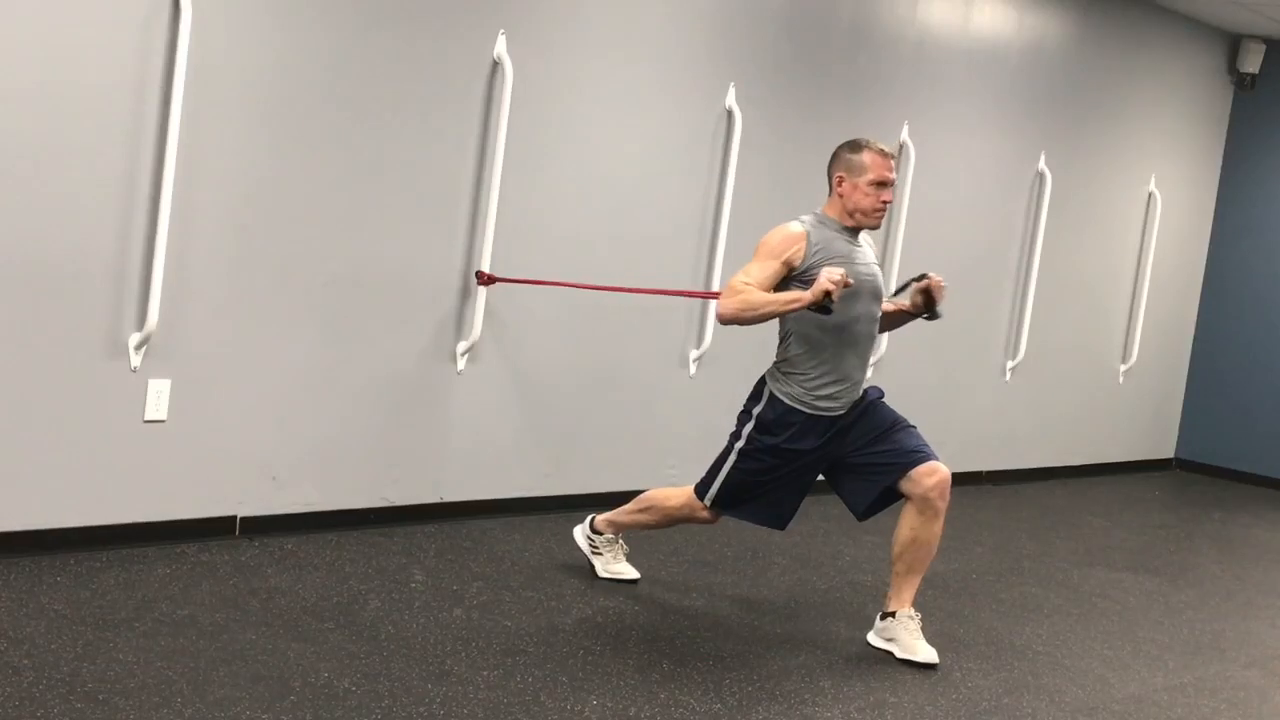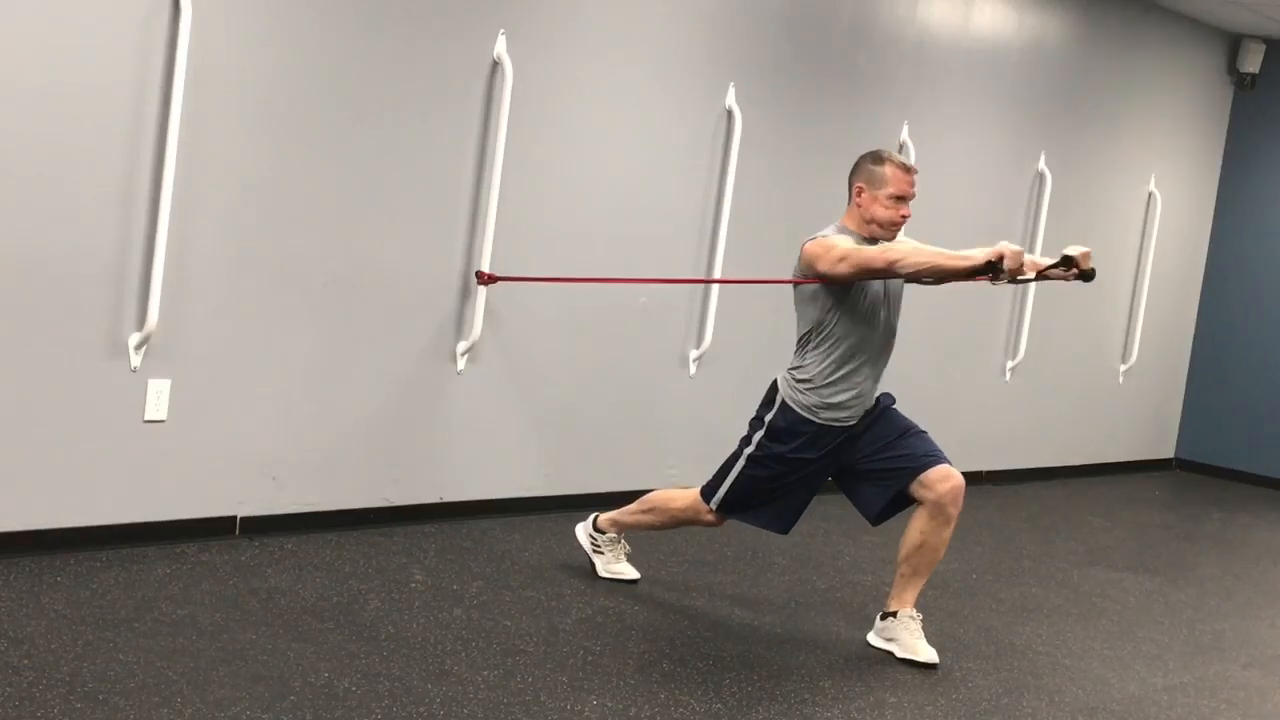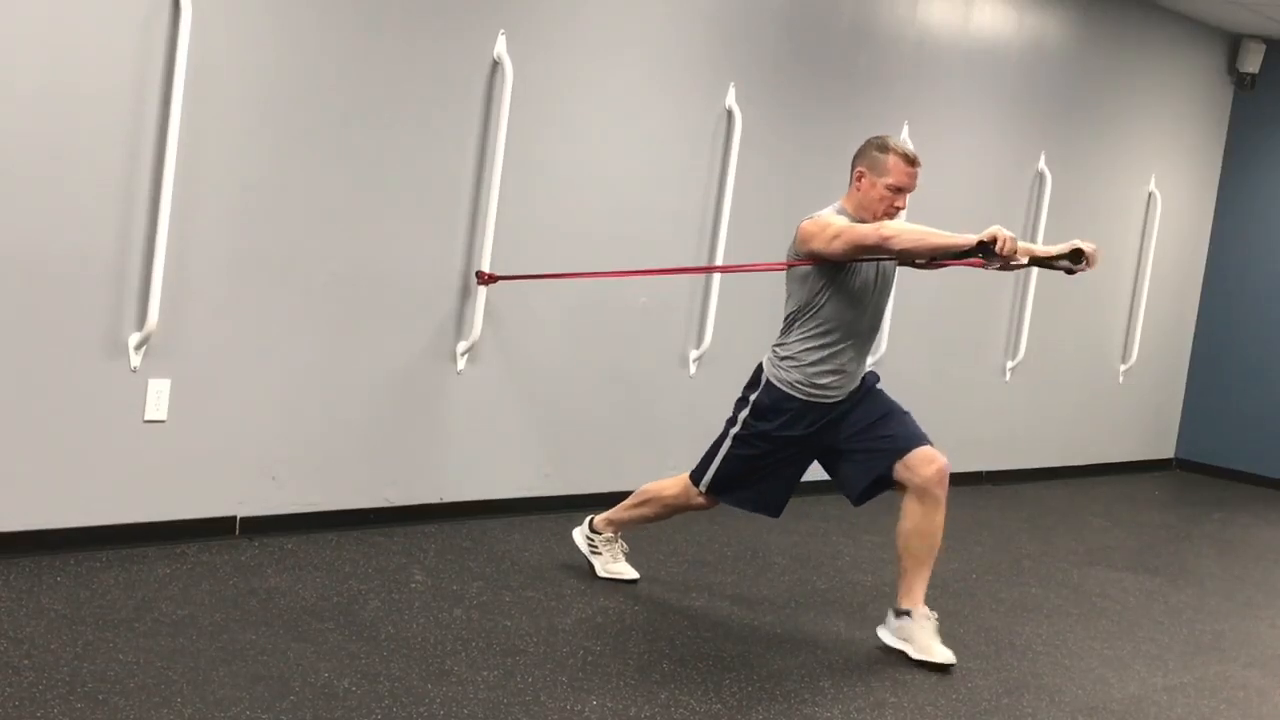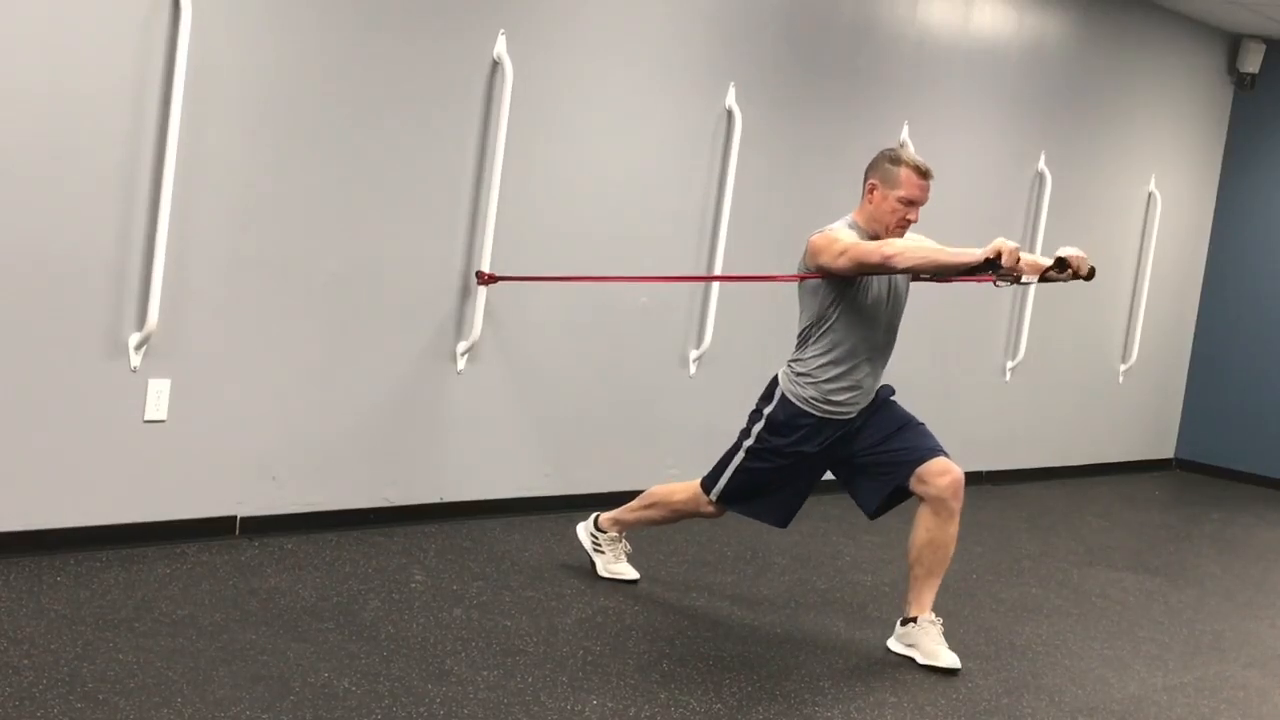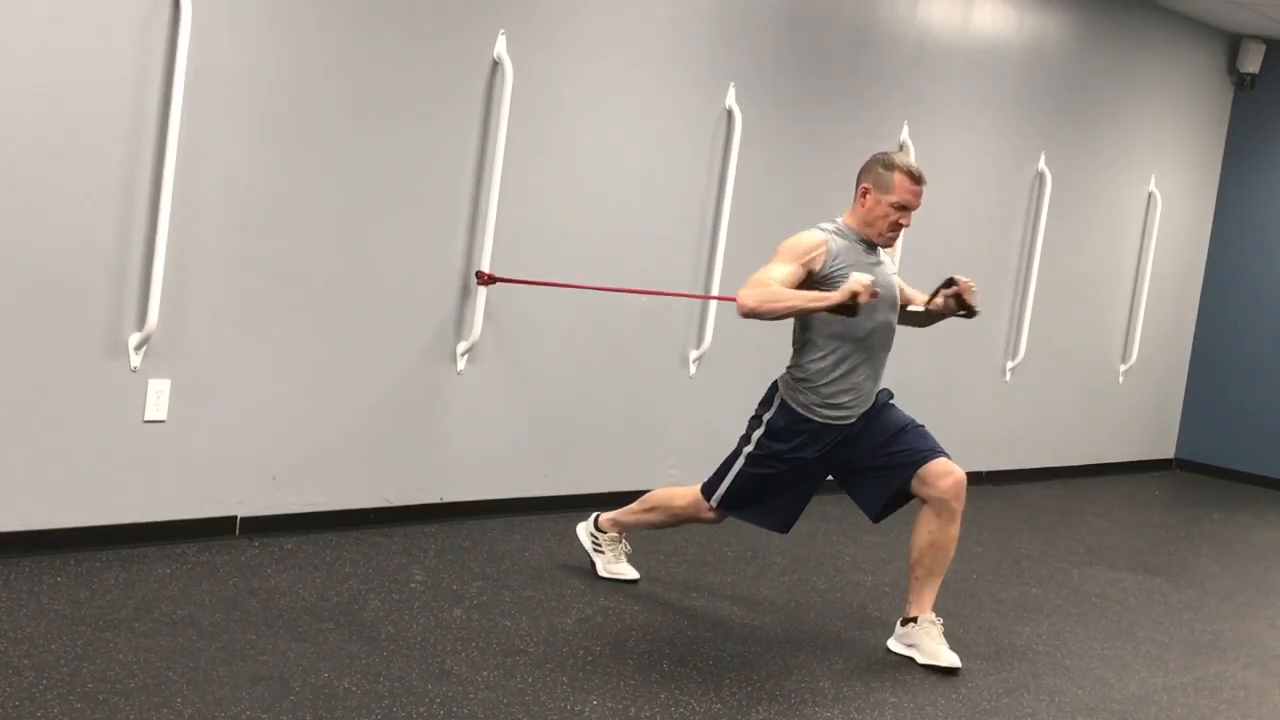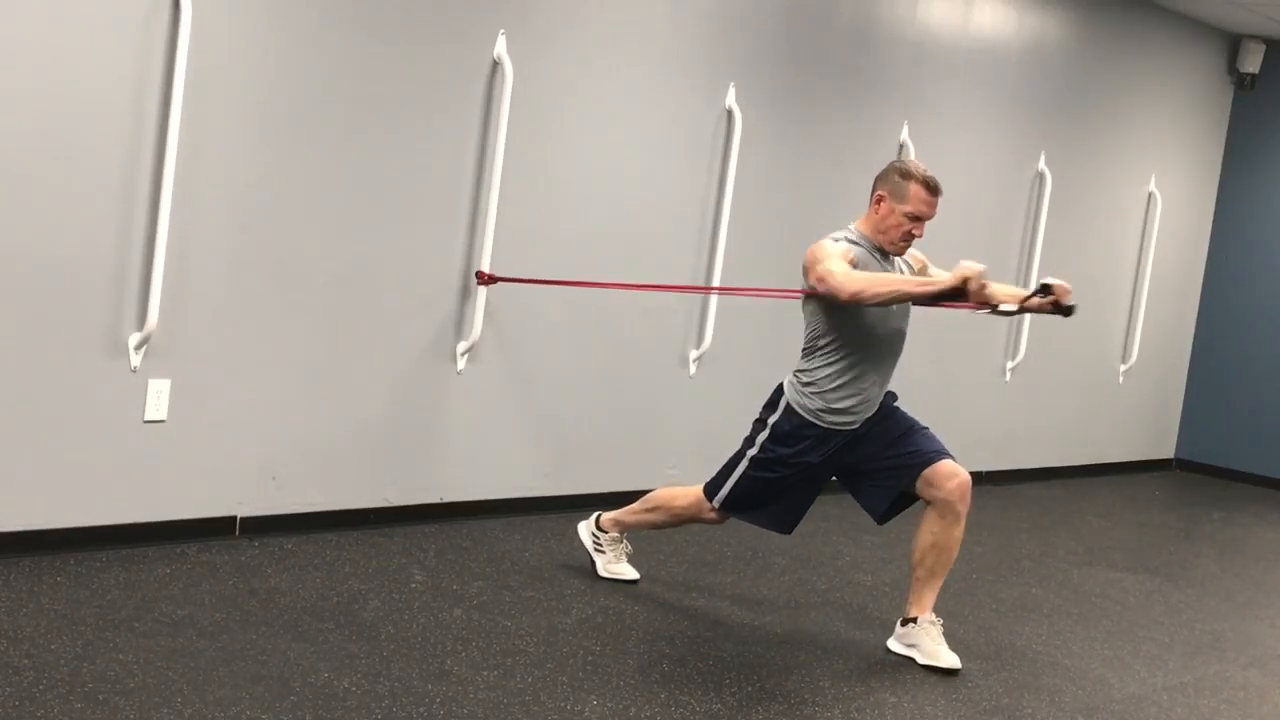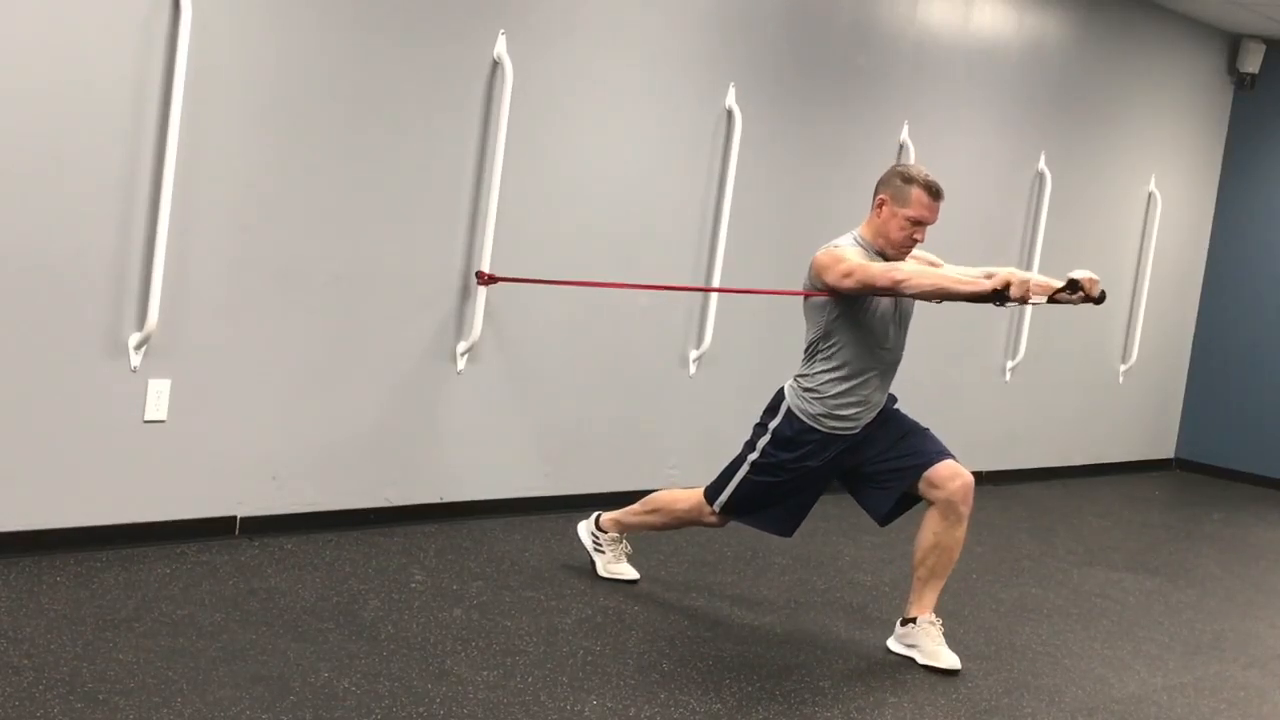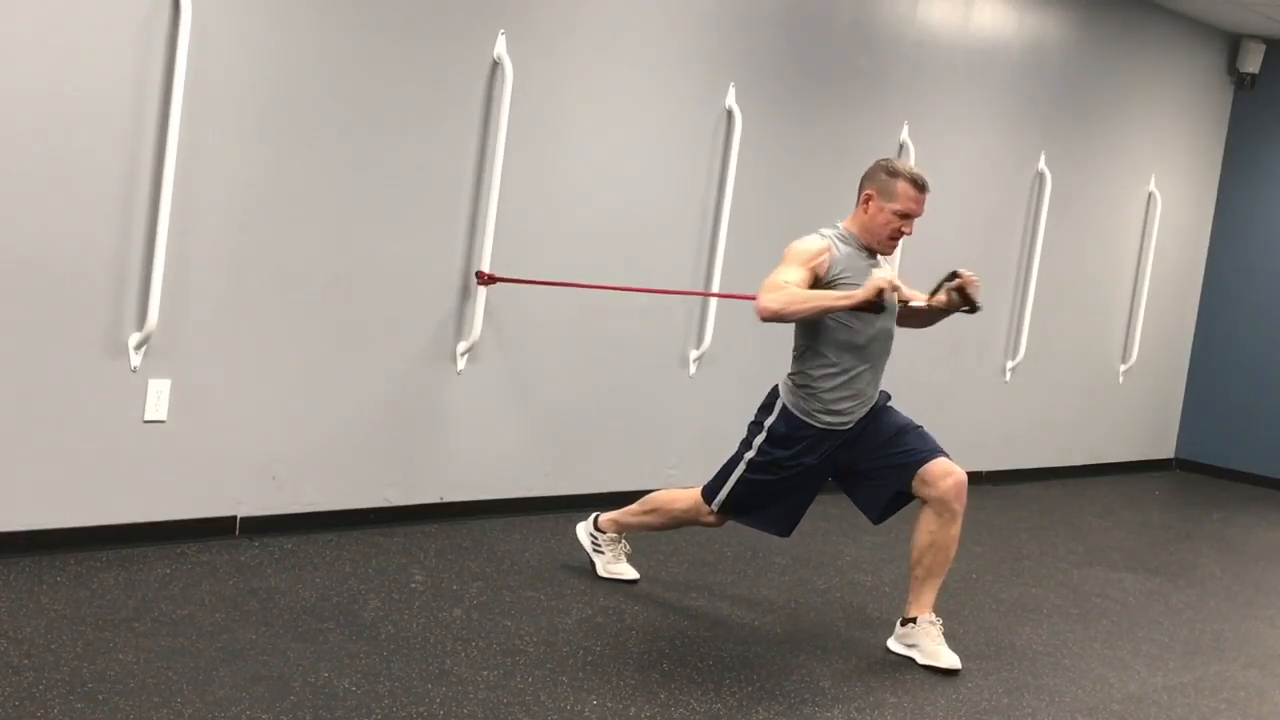
dt=0.5s
person 1, frame 1
left shoulder: (864, 244)
right shoulder: (794, 238)
right elbow: (729, 307)
left wrist: (911, 306)
right wrist: (807, 296)
left hip: (855, 409)
right hip: (789, 412)
left knee: (933, 483)
right knee: (706, 506)
left ankle: (897, 620)
right ankle: (600, 530)
person 1, frame 2
left shoulder: (895, 246)
right shoulder: (824, 248)
left elbow: (961, 261)
right elbow: (890, 263)
left wrist: (1045, 263)
right wrist: (986, 258)
left hip: (864, 416)
right hip: (800, 418)
left knee: (945, 489)
right knee: (710, 509)
left ankle: (895, 620)
right ankle: (603, 528)
person 1, frame 3
left shoulder: (889, 231)
right shoulder: (819, 229)
left elbow: (953, 249)
right elbow: (884, 240)
left wrist: (1049, 252)
right wrist: (976, 240)
left hip: (849, 395)
right hip: (785, 397)
left knee: (929, 473)
right knee: (701, 492)
left ankle: (909, 617)
right ankle: (601, 529)
person 1, frame 4
left shoulder: (906, 243)
right shoulder: (832, 242)
left elbow: (977, 264)
right elbow: (885, 258)
left wrist: (1048, 265)
right wrist: (981, 255)
left hip: (865, 408)
right hip: (801, 410)
left knee: (945, 484)
right knee: (711, 500)
left ankle: (916, 625)
right ankle: (605, 527)
person 1, frame 5
left shoulder: (881, 254)
right shoulder: (814, 246)
left elbow: (911, 312)
right elbow: (751, 300)
left wrist: (948, 303)
right wrist: (832, 298)
left hip: (867, 414)
right hip: (801, 417)
left knee: (948, 485)
right knee: (710, 507)
left ankle: (916, 625)
right ankle: (606, 528)
person 1, frame 6
left shoulder: (905, 259)
right shoulder: (830, 253)
left elbow: (968, 288)
right elbow: (854, 289)
left wrist: (1029, 297)
right wrist: (946, 281)
left hip: (870, 418)
right hip: (805, 420)
left knee: (952, 486)
right knee: (712, 507)
left ankle: (915, 625)
right ankle: (606, 527)
person 1, frame 7
left shoulder: (910, 259)
right shoulder: (836, 258)
left elbow: (980, 276)
right elbow: (895, 280)
left wrist: (1062, 286)
right wrist: (991, 285)
left hip: (871, 420)
right hip: (807, 424)
left knee: (955, 487)
right knee: (714, 510)
left ankle: (916, 625)
right ankle: (606, 527)
person 1, frame 8
left shoulder: (878, 257)
right shoulder: (817, 250)
left elbow: (910, 316)
right elbow: (769, 305)
left wrist: (945, 301)
right wrist: (853, 297)
left hip: (866, 417)
right hip: (802, 421)
left knee: (948, 486)
right knee: (712, 509)
left ankle: (917, 626)
right ankle: (604, 528)
